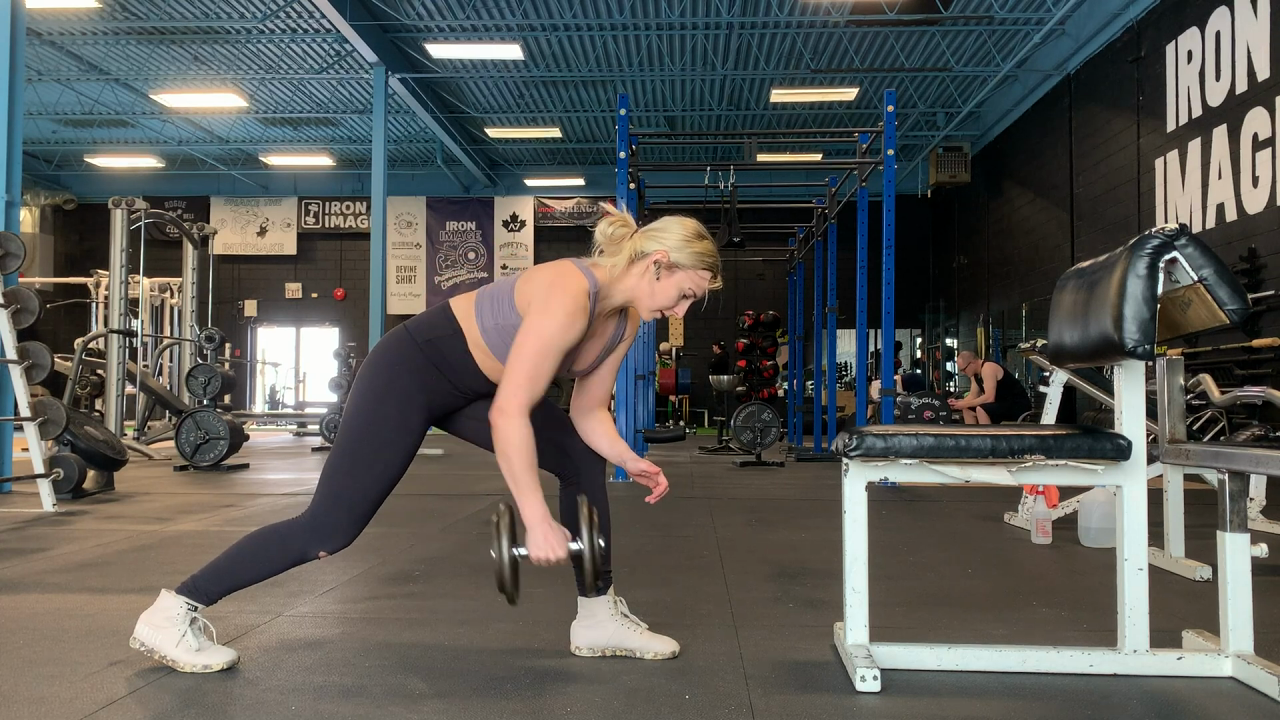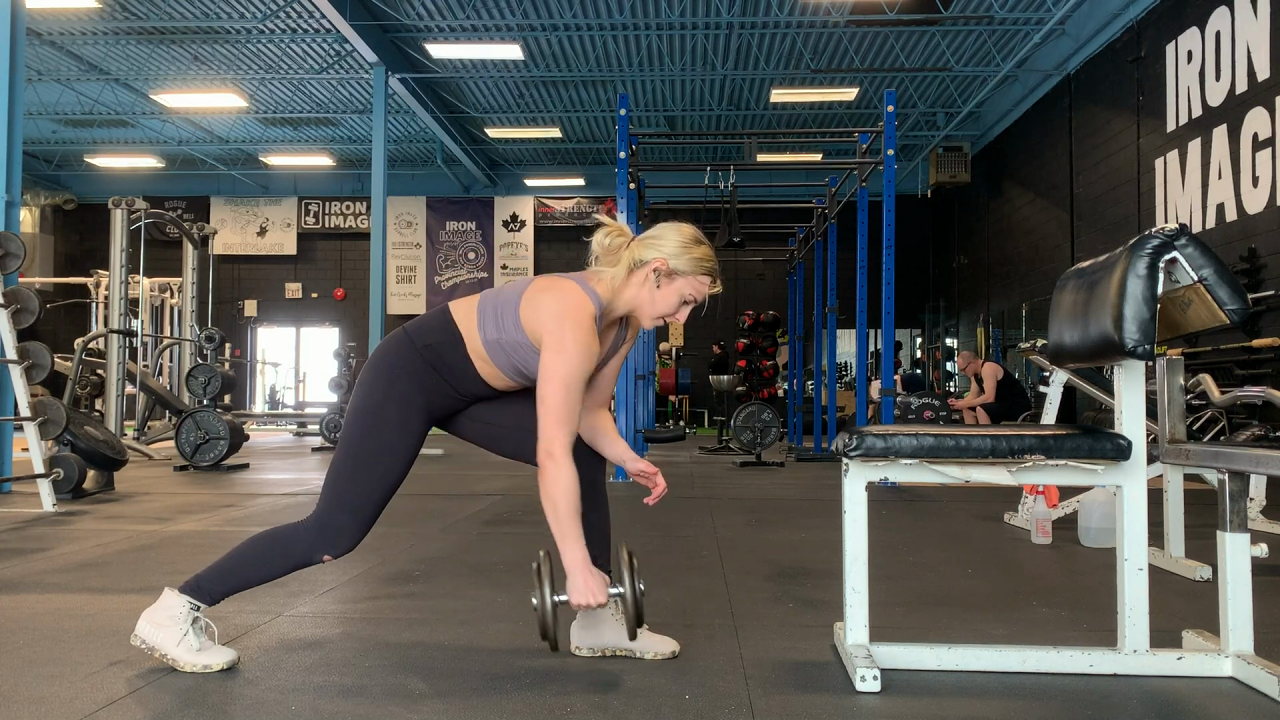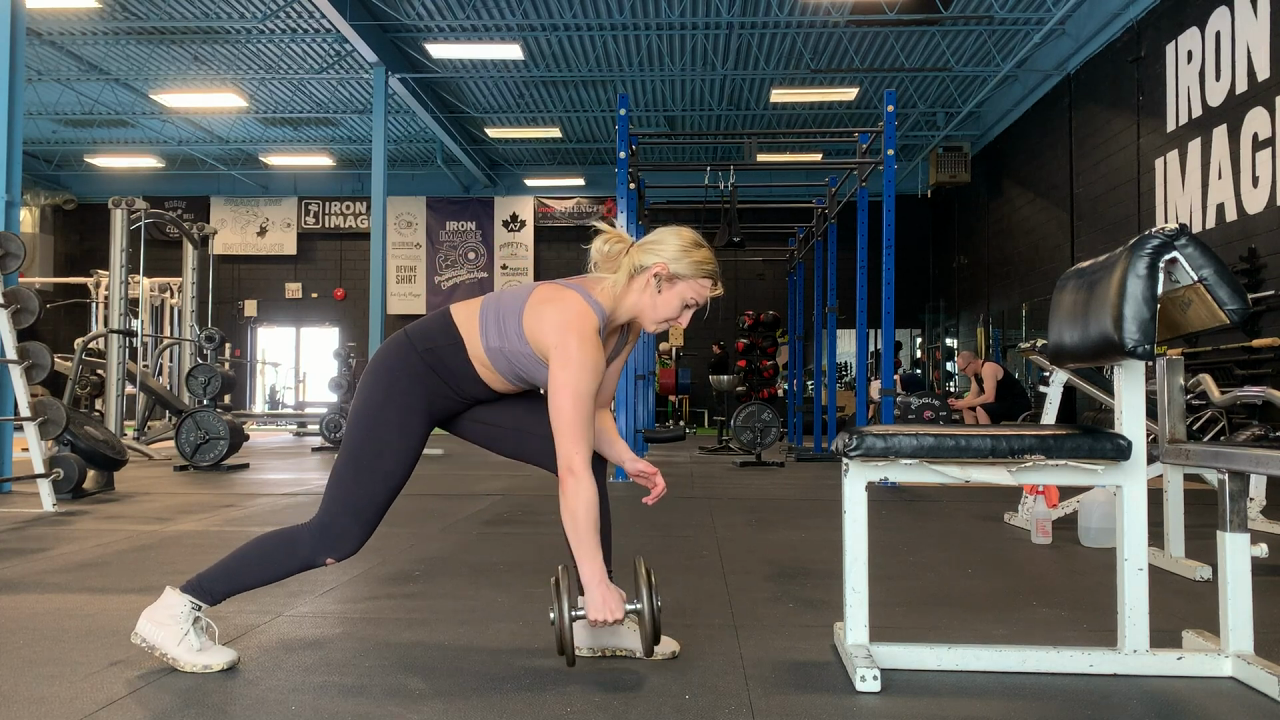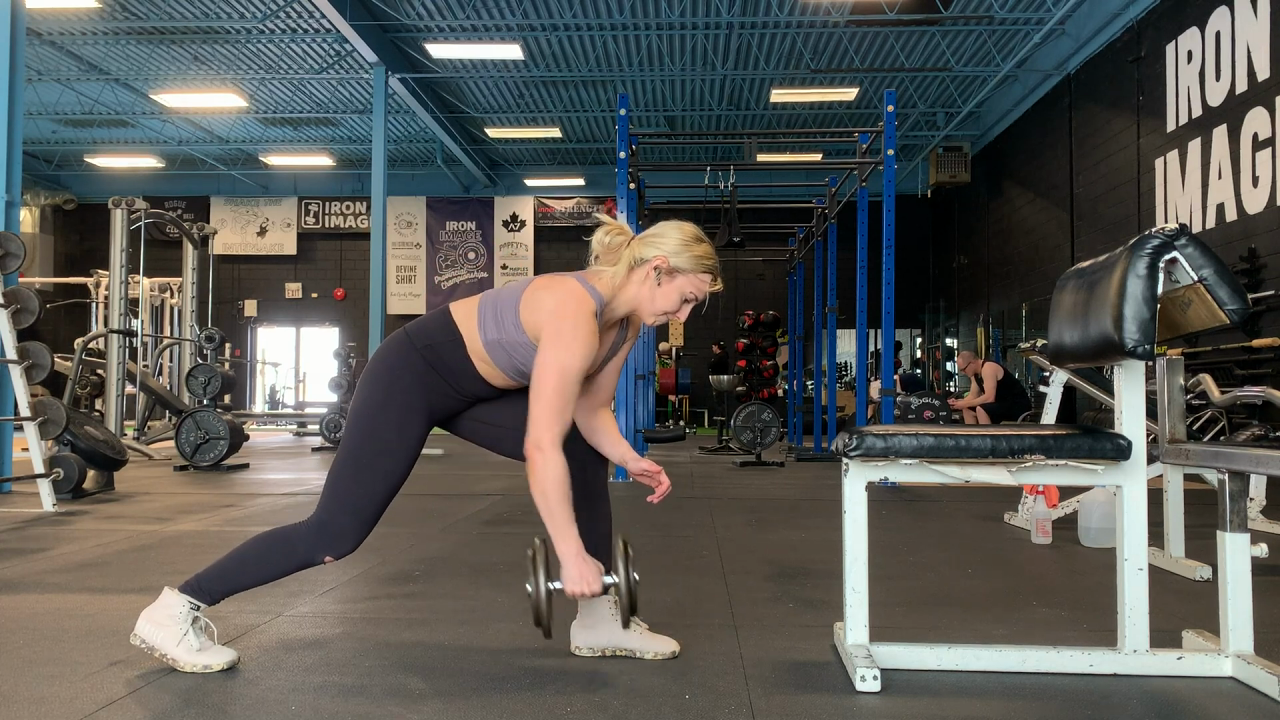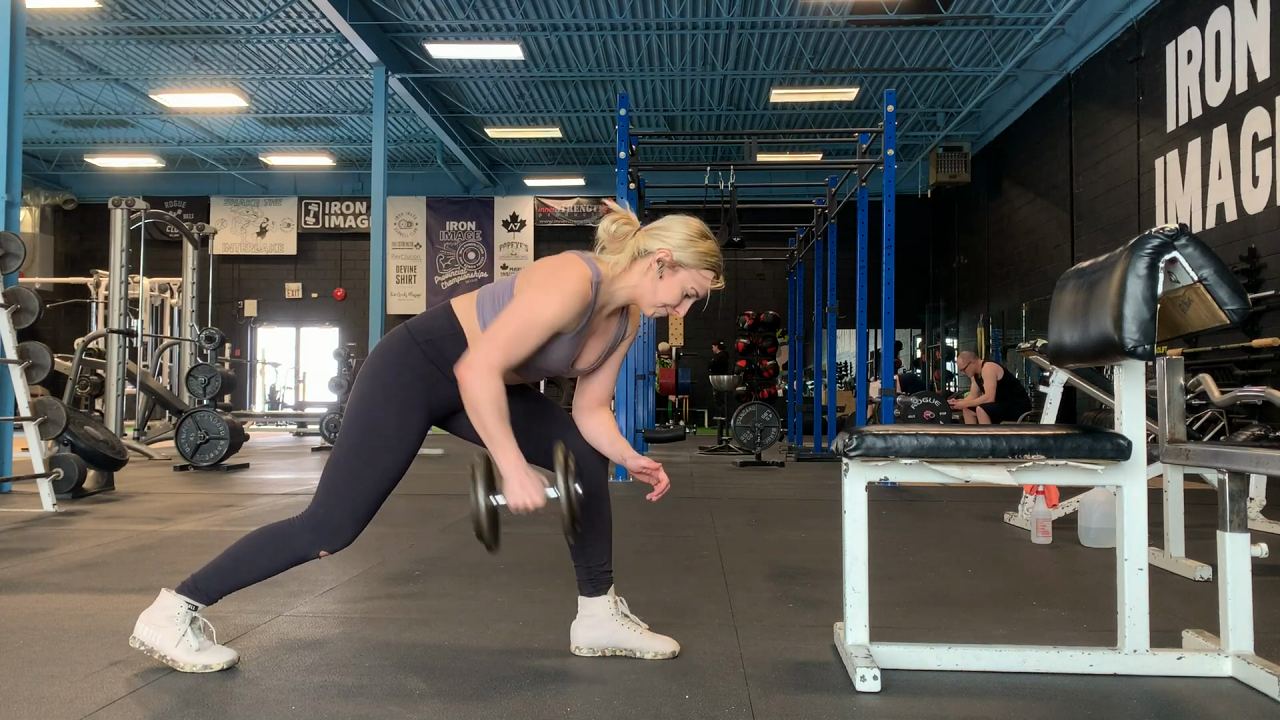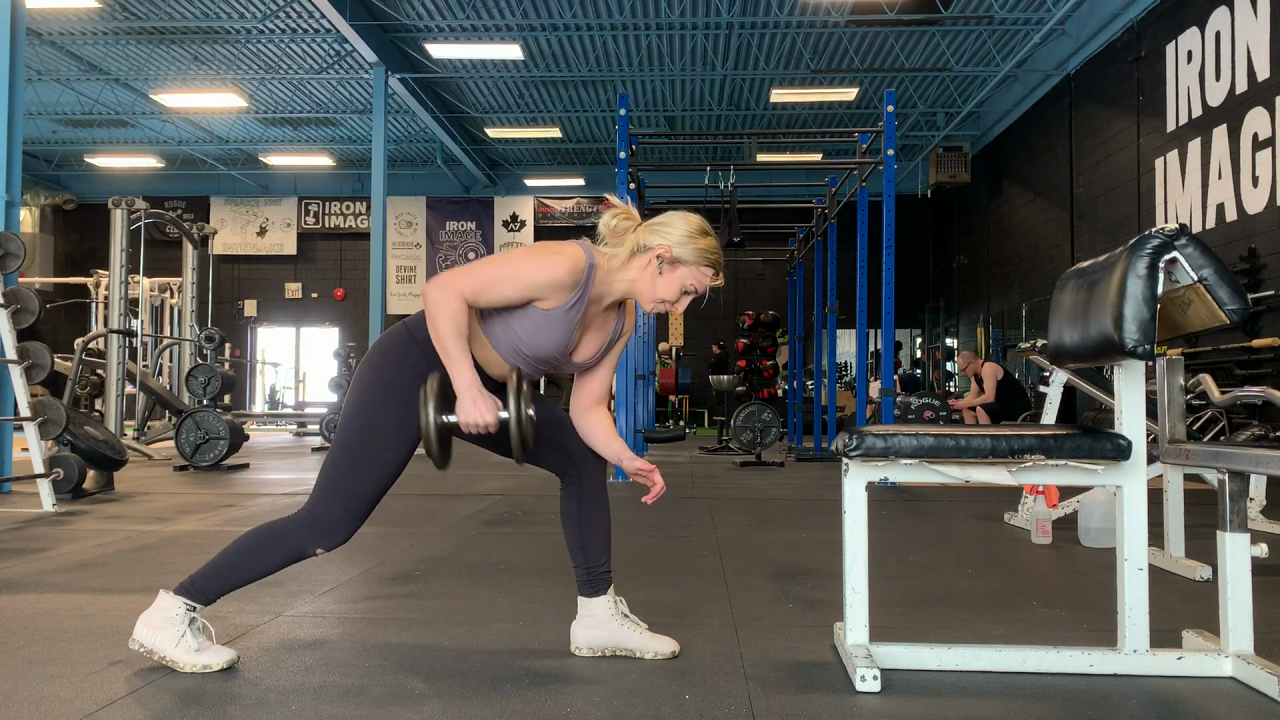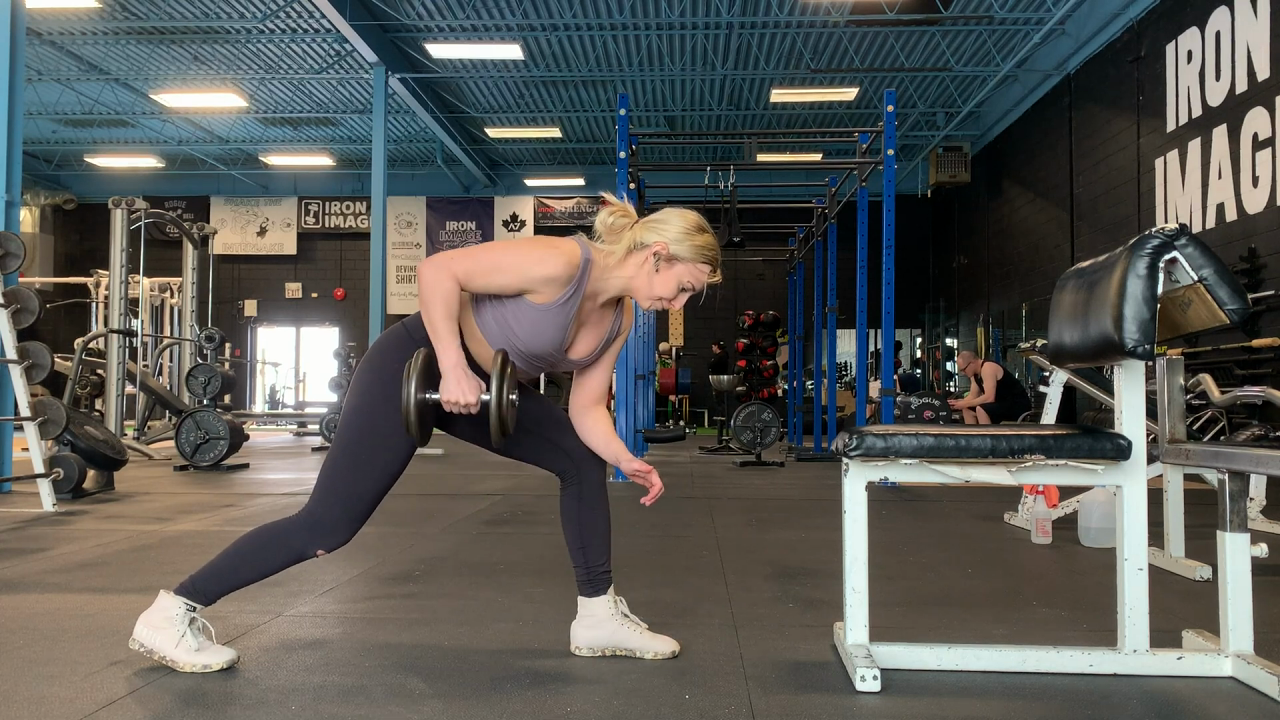
dt=0.2s
person 1, frame 1
left shoulder: (625, 320)
right shoulder: (569, 294)
left elbow: (587, 409)
right elbow: (510, 414)
left wrist: (628, 459)
right wrist: (537, 522)
left hip: (469, 386)
right hip: (412, 369)
left knee: (584, 461)
right knee: (331, 526)
left ankle: (598, 619)
right ankle: (171, 613)
person 1, frame 2
left shoulder: (625, 322)
right shoulder: (574, 316)
left elbow: (588, 411)
right elbow: (552, 456)
left wrist: (628, 459)
right wrist: (577, 569)
left hip: (474, 386)
right hip: (411, 373)
left knee: (590, 460)
right knee: (335, 531)
left ankle: (594, 623)
right ankle: (173, 612)
person 1, frame 3
left shoulder: (626, 326)
right shoulder: (578, 326)
left elbow: (591, 415)
right elbow: (569, 473)
left wrist: (630, 461)
right wrist: (596, 584)
left hip: (475, 387)
right hip: (411, 374)
left knee: (594, 459)
right knee: (339, 534)
left ankle: (597, 625)
right ankle: (174, 611)
person 1, frame 4
left shoulder: (626, 325)
right shoulder: (575, 311)
left elbow: (590, 412)
right elbow: (539, 447)
left wrist: (631, 459)
right wrist: (573, 557)
left hip: (477, 388)
right hip: (414, 372)
left knee: (590, 462)
right knee: (337, 531)
left ankle: (596, 621)
right ankle: (173, 612)
person 1, frame 5
left shoulder: (626, 321)
right shoulder: (573, 282)
left elbow: (591, 407)
right elbow: (475, 371)
left wrist: (629, 457)
right wrist: (513, 471)
left hip: (482, 384)
right hip: (414, 368)
left knee: (586, 461)
right knee: (333, 525)
left ankle: (598, 617)
right ankle: (171, 613)
person 1, frame 6
left shoulder: (622, 319)
right shoulder: (565, 266)
left elbow: (588, 408)
right elbow: (444, 288)
left wrist: (627, 459)
right wrist: (467, 387)
left hip: (486, 383)
right hip: (415, 366)
left knee: (585, 461)
right knee: (329, 523)
left ankle: (597, 617)
right ankle: (169, 614)
person 1, frame 7
left shoulder: (620, 317)
right shoulder: (561, 261)
left elbow: (587, 407)
right elbow: (438, 269)
left wrist: (625, 459)
right wrist: (453, 367)
left hip: (479, 381)
right hip: (416, 364)
left knee: (583, 461)
right knee: (329, 524)
left ankle: (598, 617)
right ankle: (169, 613)
